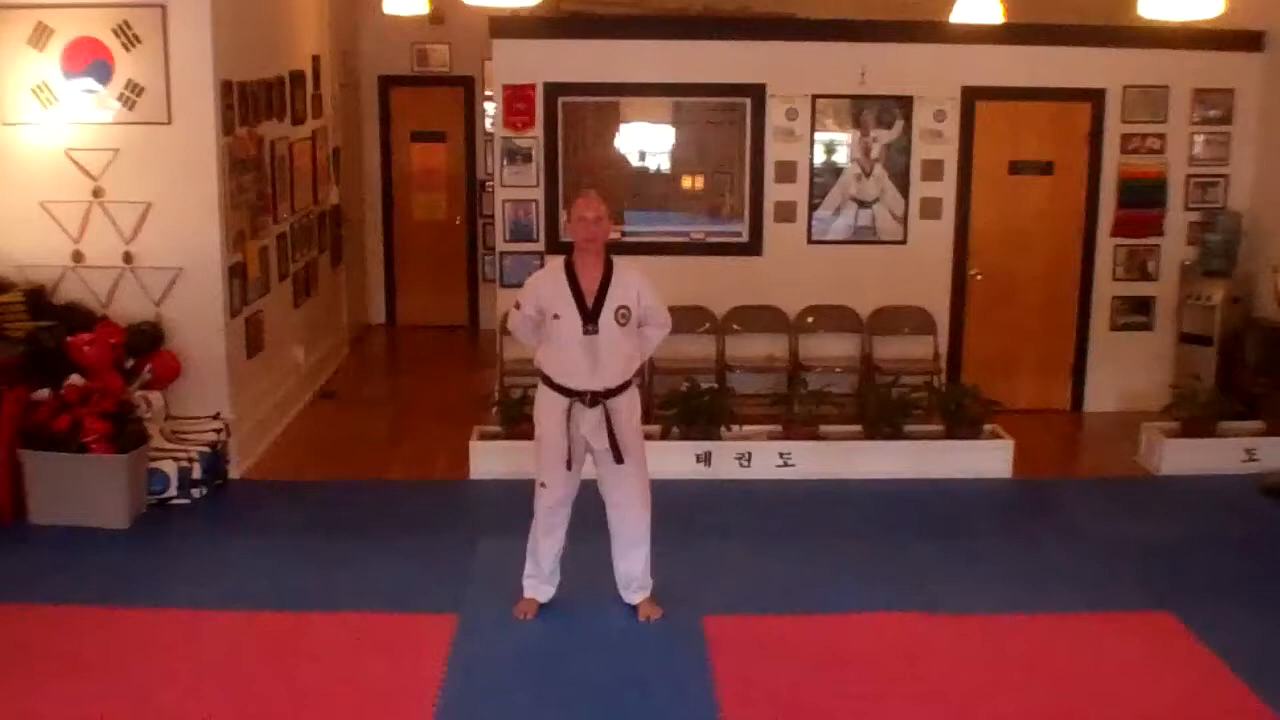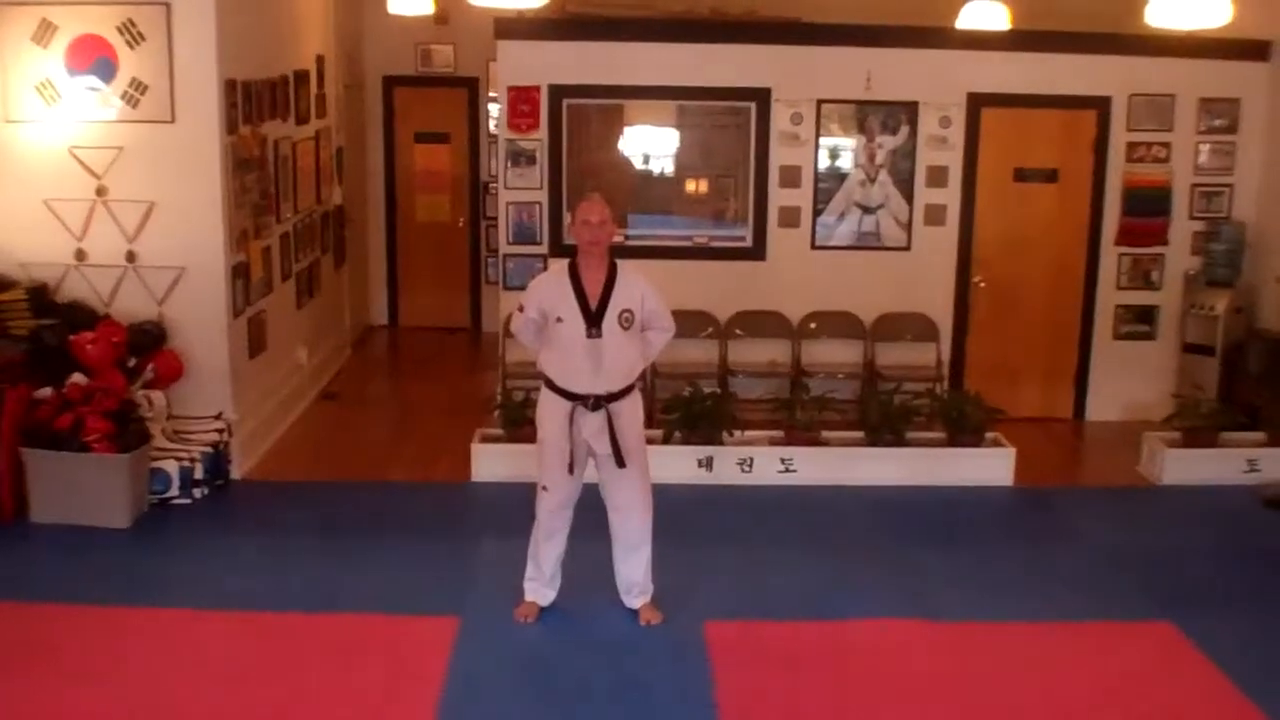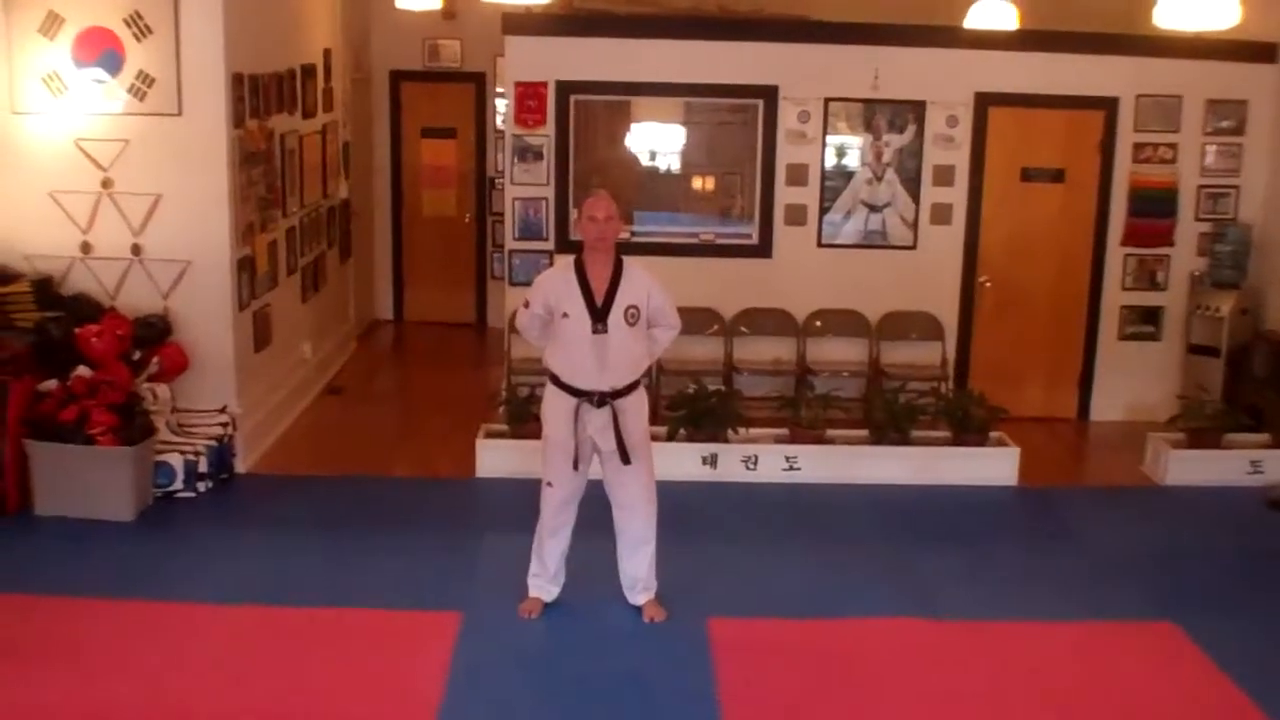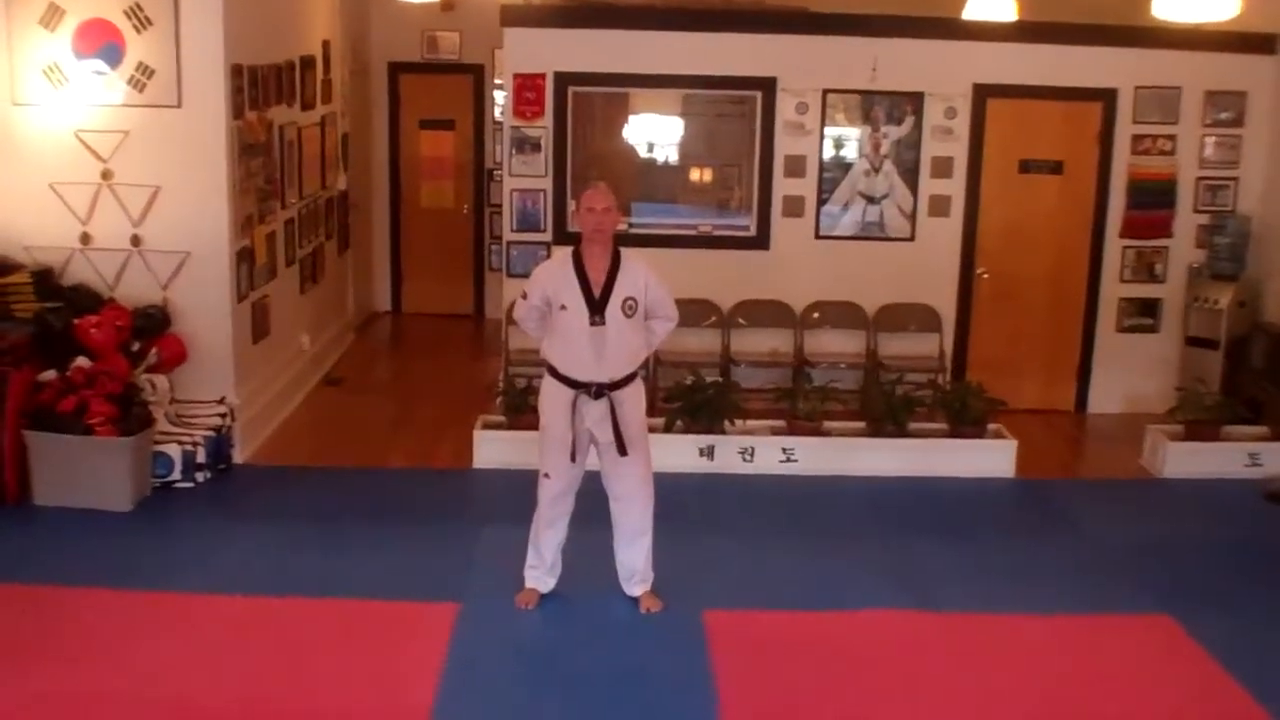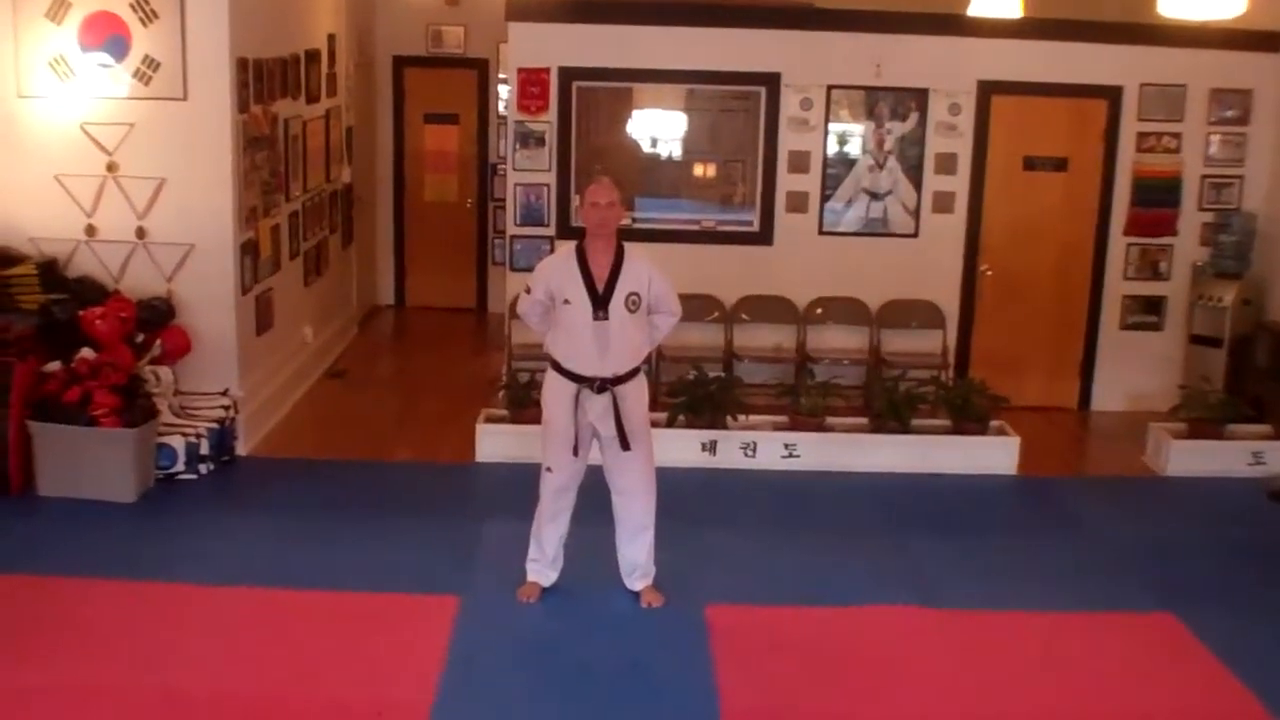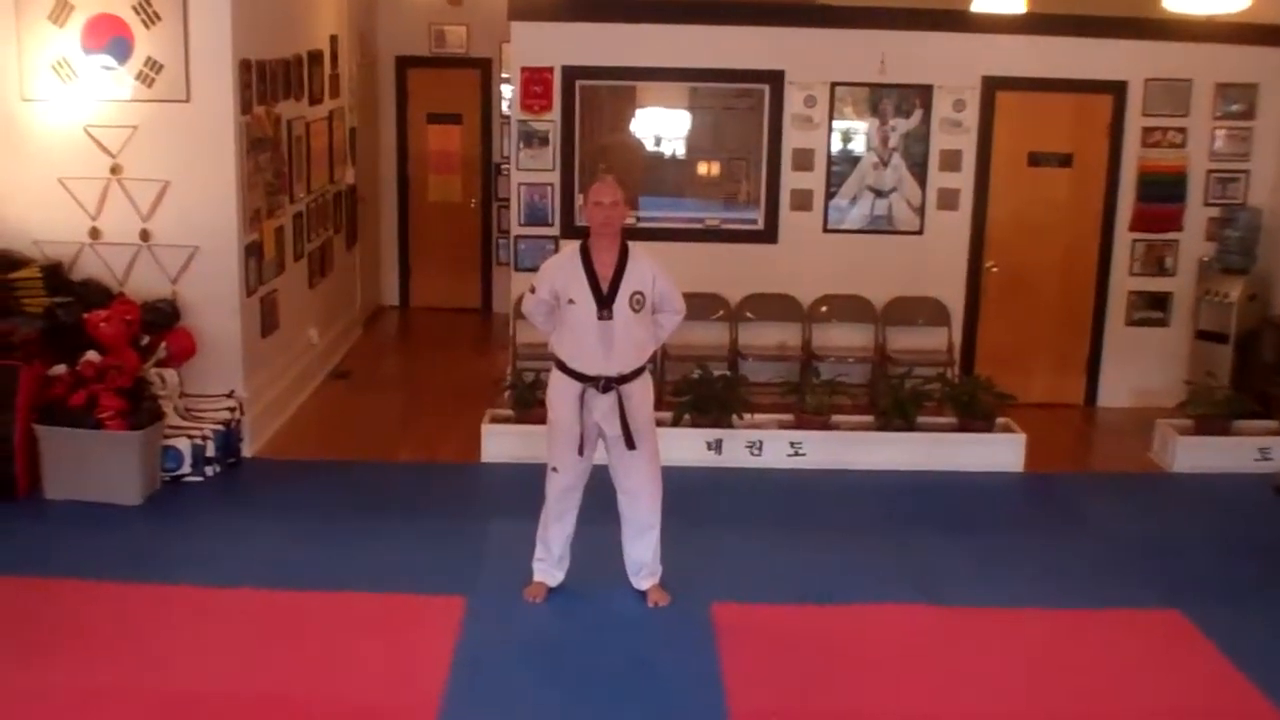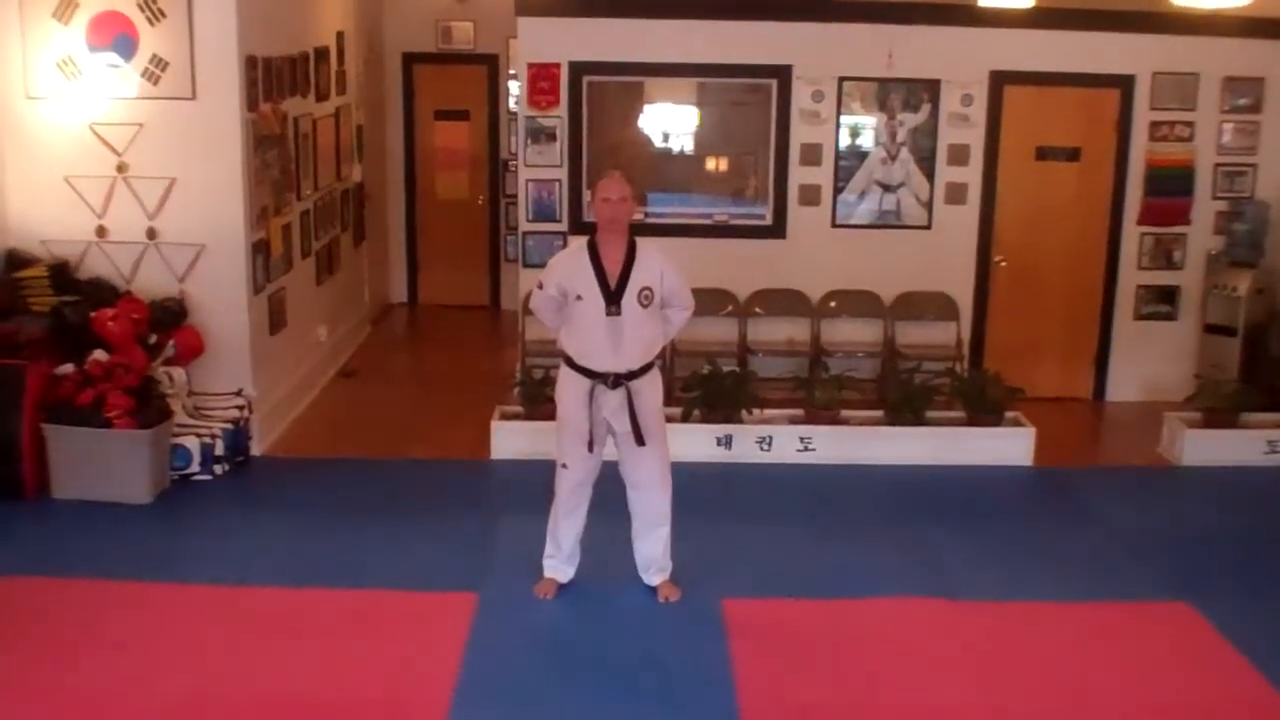
dt=0.5s
person 1, frame 1
left shoulder: (632, 283)
right shoulder: (543, 283)
left elbow: (659, 324)
right elbow: (519, 325)
left wrist: (630, 358)
right wrist: (554, 355)
left hip: (616, 406)
right hip: (560, 406)
left knee: (631, 501)
right knee: (551, 499)
left ankle: (638, 591)
right ankle: (537, 588)
person 1, frame 2
left shoulder: (636, 287)
right shoulder: (547, 286)
left elbow: (663, 329)
right elbow: (523, 328)
left wrist: (633, 362)
right wrist: (557, 359)
left hip: (619, 410)
right hip: (562, 409)
left knee: (633, 505)
right knee: (553, 503)
left ankle: (639, 595)
right ankle: (538, 592)
person 1, frame 3
left shoulder: (641, 283)
right shoulder: (553, 282)
left elbow: (668, 325)
right elbow: (527, 323)
left wrist: (638, 358)
right wrist: (562, 354)
left hip: (624, 406)
right hip: (567, 404)
left knee: (637, 501)
right knee: (557, 498)
left ankle: (642, 592)
right ankle: (541, 587)
person 1, frame 4
left shoulder: (639, 275)
right shoulder: (551, 273)
left elbow: (666, 317)
right elbow: (526, 315)
left wrist: (637, 350)
right wrist: (559, 347)
left hip: (621, 398)
right hip: (564, 396)
left knee: (634, 493)
right knee: (554, 490)
left ankle: (639, 583)
right ankle: (538, 579)
person 1, frame 5
left shoulder: (642, 270)
right shoulder: (555, 268)
left elbow: (669, 312)
right elbow: (529, 310)
left wrist: (638, 346)
right wrist: (563, 341)
left hip: (624, 392)
right hip: (567, 390)
left knee: (636, 487)
right knee: (556, 484)
left ankle: (640, 578)
right ankle: (539, 573)
person 1, frame 6
left shoulder: (646, 269)
right shoulder: (559, 268)
left elbow: (673, 310)
right elbow: (535, 309)
left wrist: (642, 344)
right wrist: (569, 341)
left hip: (629, 391)
right hip: (573, 390)
left knee: (642, 486)
right knee: (562, 483)
left ankle: (647, 576)
right ankle: (546, 572)
person 1, frame 7
left shoulder: (655, 264)
right shoulder: (567, 264)
left elbow: (682, 306)
right elbow: (542, 305)
left wrist: (651, 341)
right wrist: (577, 337)
left hip: (638, 387)
right hip: (581, 386)
left knee: (652, 482)
right knee: (572, 480)
left ankle: (658, 572)
right ankle: (557, 568)
